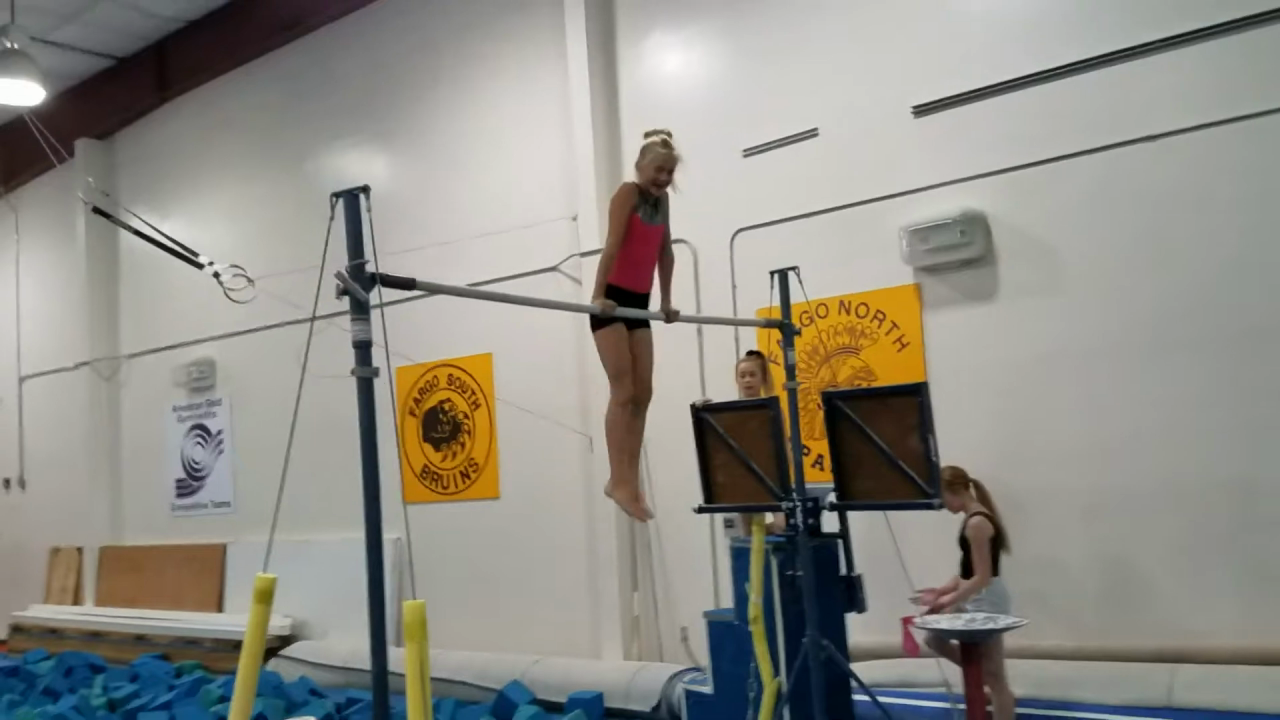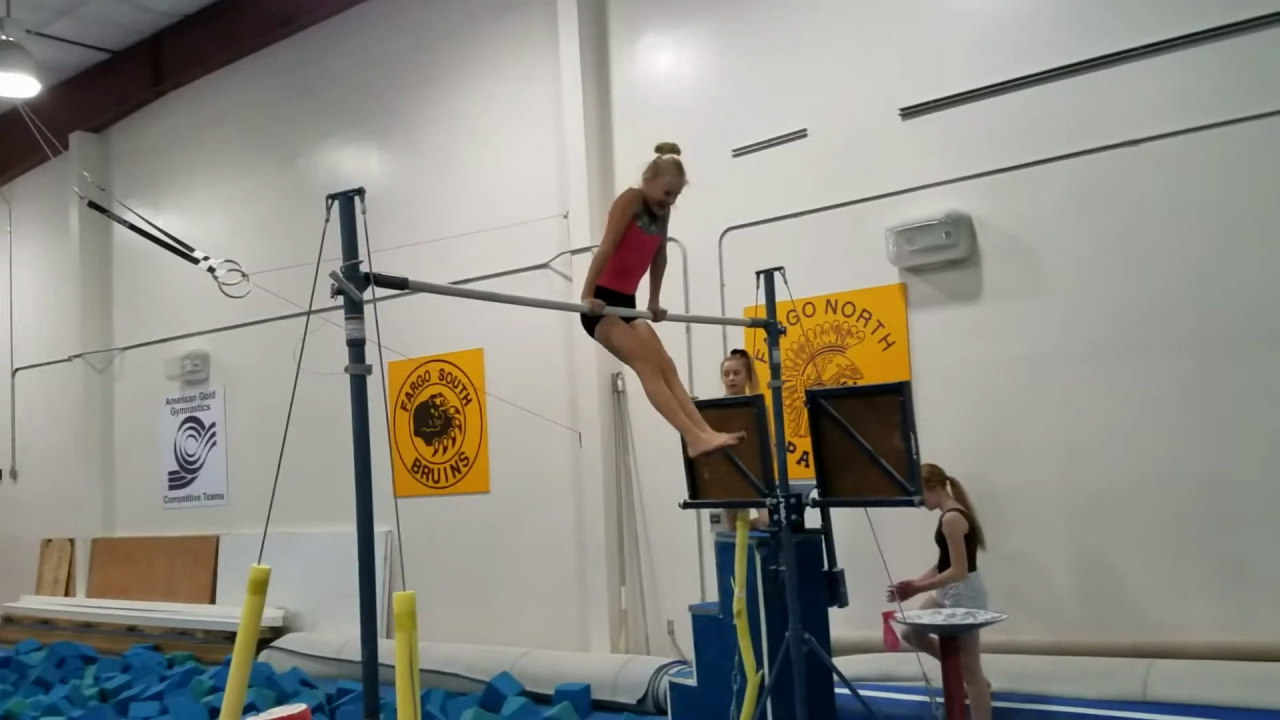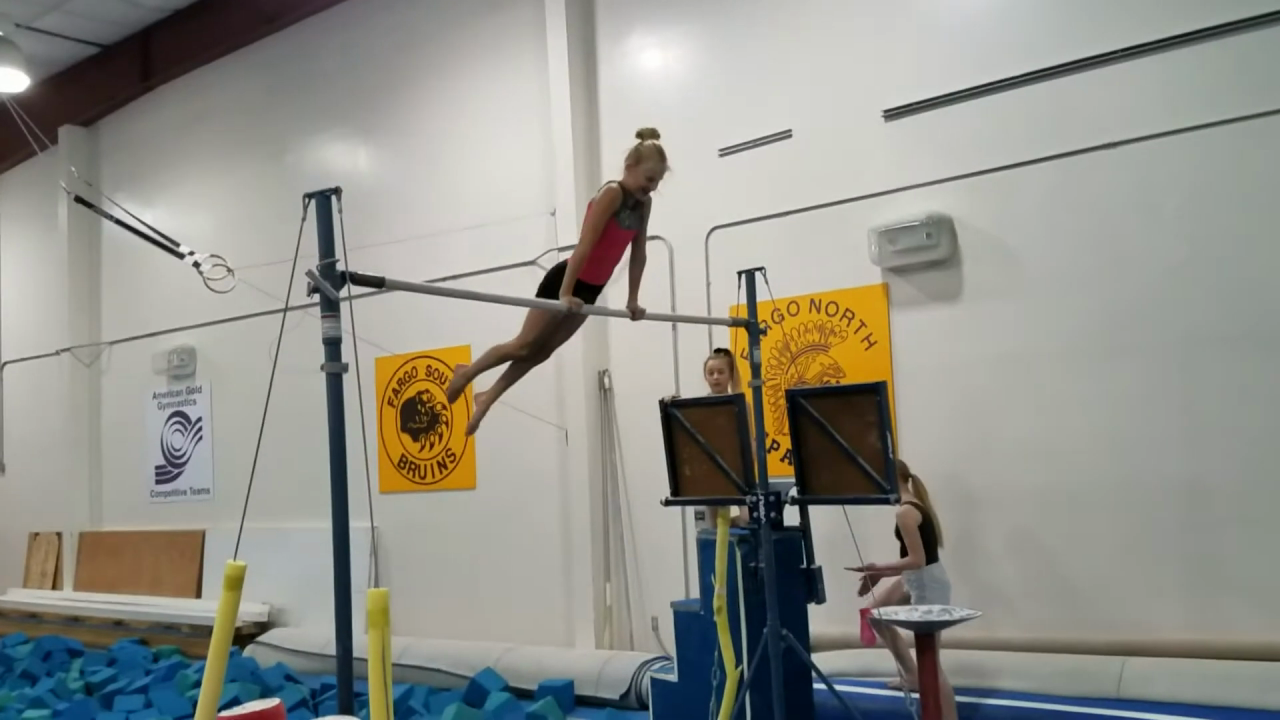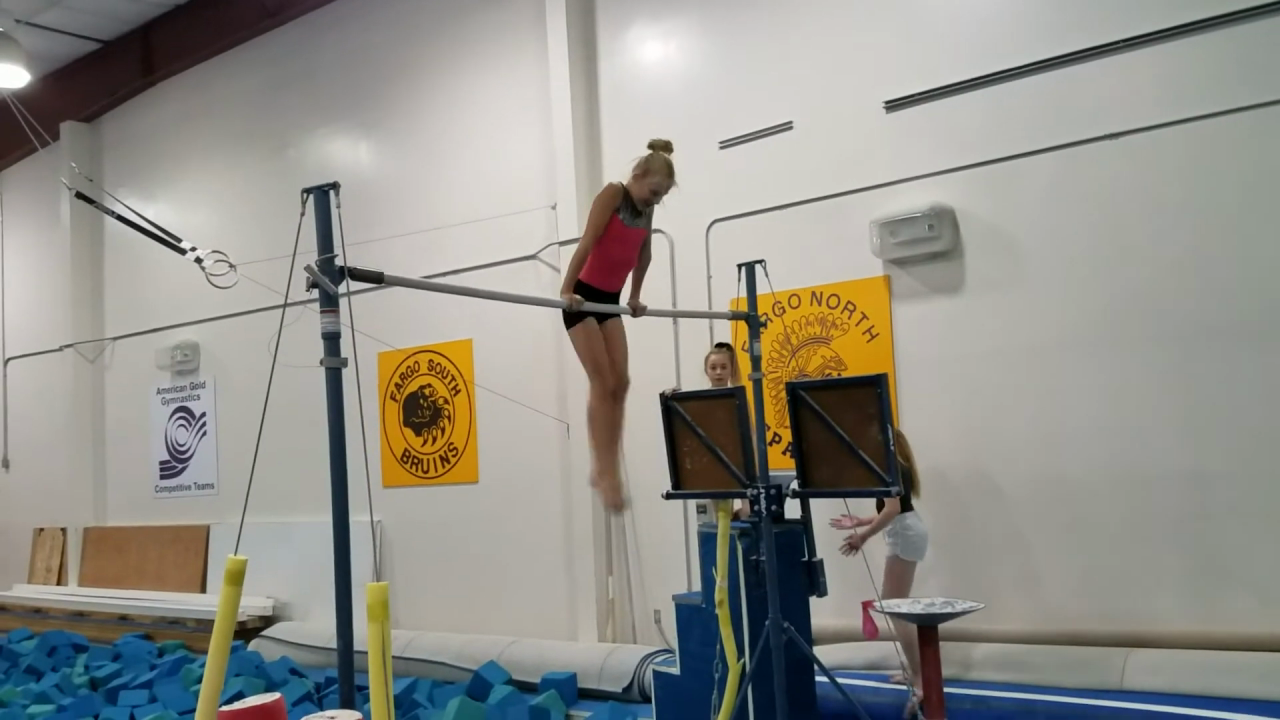
dt=0.5s
person 1, frame 1
left shoulder: (662, 200)
right shoulder: (628, 193)
left elbow: (665, 253)
right elbow: (612, 246)
left wrist: (666, 302)
right wrist: (598, 296)
left hip: (639, 302)
right hip: (613, 301)
left knee: (642, 394)
right knee: (623, 392)
left ankle: (629, 479)
right ankle: (620, 481)
person 1, frame 2
left shoulder: (661, 210)
right shoulder: (631, 200)
left elbow: (658, 258)
right elbow: (607, 247)
left wrist: (655, 299)
right wrist: (587, 296)
left hip: (625, 303)
right hip: (601, 303)
left knee: (664, 366)
right knee: (649, 363)
left ankle: (703, 435)
right ankle: (697, 437)
person 1, frame 3
left shoulder: (644, 204)
right shoulder: (611, 195)
left elbow: (639, 253)
right elbow: (585, 246)
left wrist: (633, 301)
right wrist: (566, 294)
left hip: (589, 290)
right hip: (566, 285)
left knee: (542, 351)
right knee: (525, 346)
left ankle: (490, 396)
right ankle: (468, 372)
person 1, frame 4
left shoulder: (647, 207)
right shoulder: (613, 195)
right elbow: (586, 243)
left wrist: (634, 296)
right wrist: (566, 289)
left hip: (610, 302)
right hip: (584, 298)
left knee: (619, 385)
right knee: (604, 385)
left ankle: (611, 469)
right ankle: (604, 471)
person 2, frame 1
left shoulder: (977, 523)
right shoulder: (973, 518)
left elbow: (983, 577)
left wrist: (945, 603)
right wrist: (942, 592)
left hip: (986, 600)
right hip: (971, 597)
left knee: (994, 676)
right knee: (935, 639)
right ankle: (990, 686)
person 2, frame 2
left shoulder: (952, 518)
right shoulder: (950, 514)
left elbow: (959, 571)
left wrist: (919, 587)
right wrist: (918, 582)
left hip: (963, 594)
right hip: (948, 591)
left knee: (969, 671)
right knee: (911, 634)
right ankle: (971, 676)
person 2, frame 3
left shoulder: (905, 512)
right shoulder: (913, 506)
left elbow: (917, 560)
left wrist: (878, 569)
right wrist: (881, 571)
left hip: (927, 584)
right hip: (914, 580)
right knee: (875, 613)
right ankle: (911, 676)
person 2, frame 4
right shoulder: (896, 463)
left elbow: (891, 510)
left wrist: (862, 536)
right wrist: (859, 523)
left hip: (904, 534)
right hip: (907, 532)
left ankle: (921, 679)
right ankle: (917, 673)
